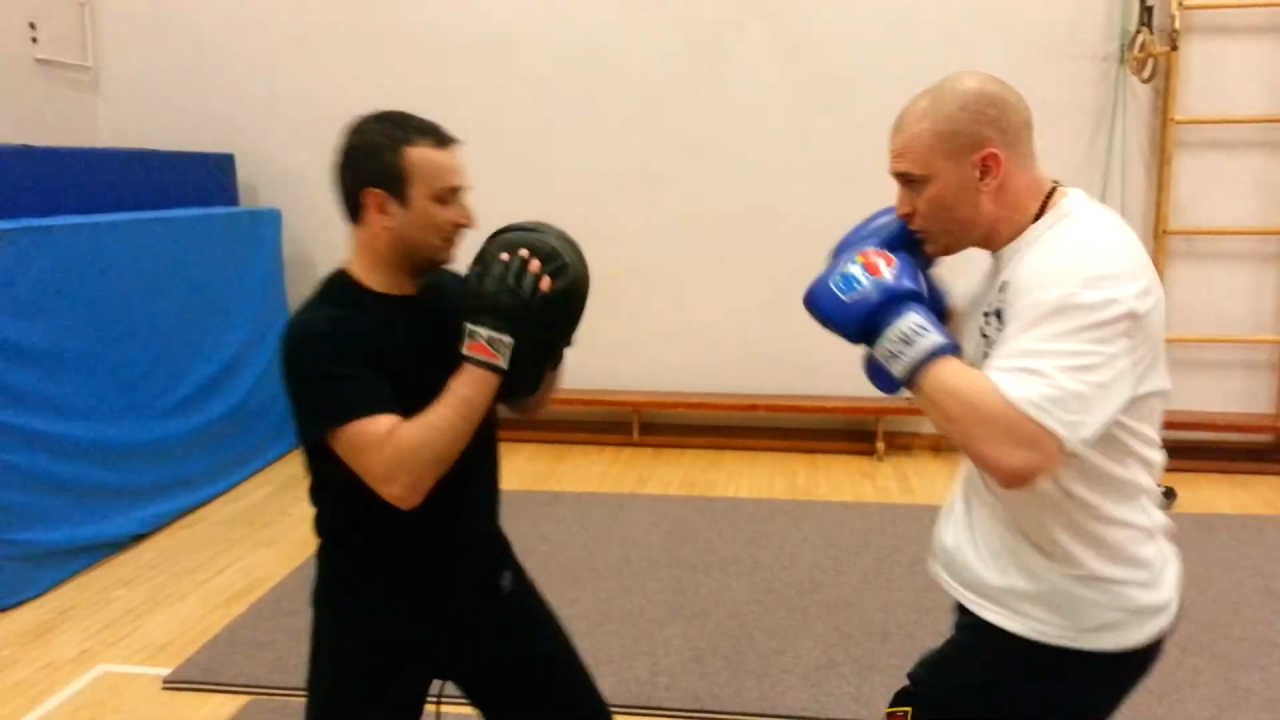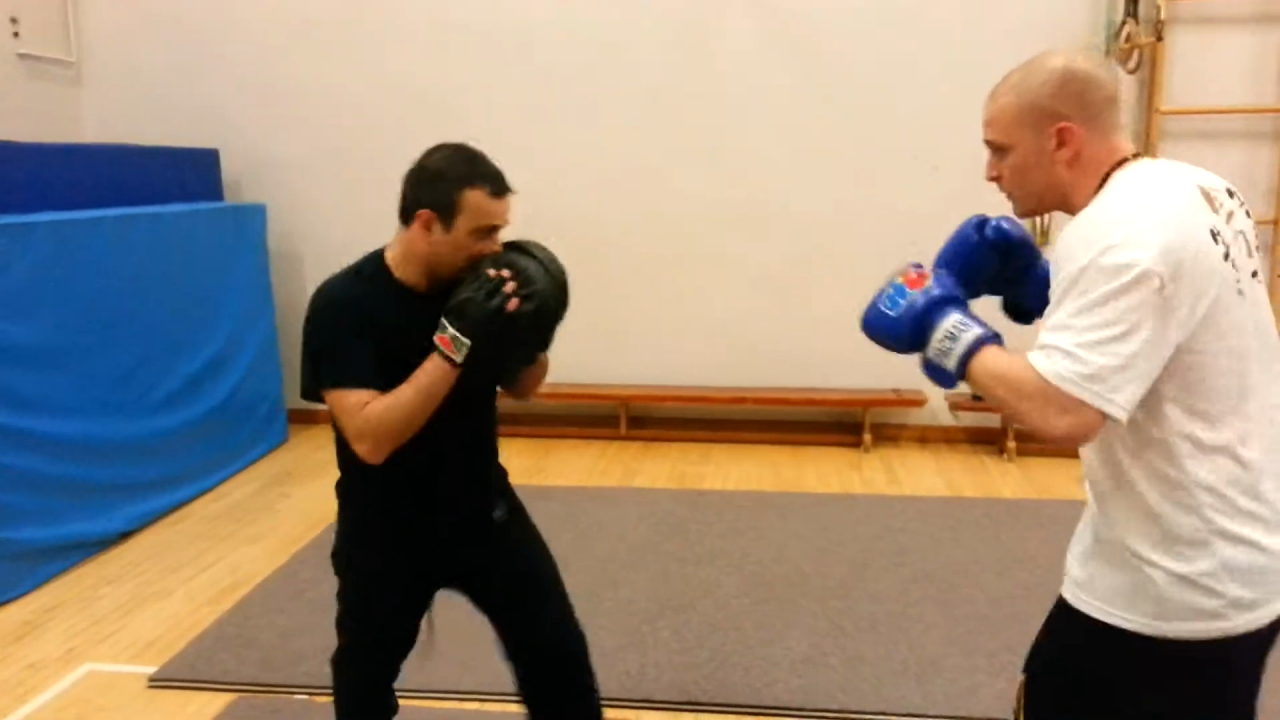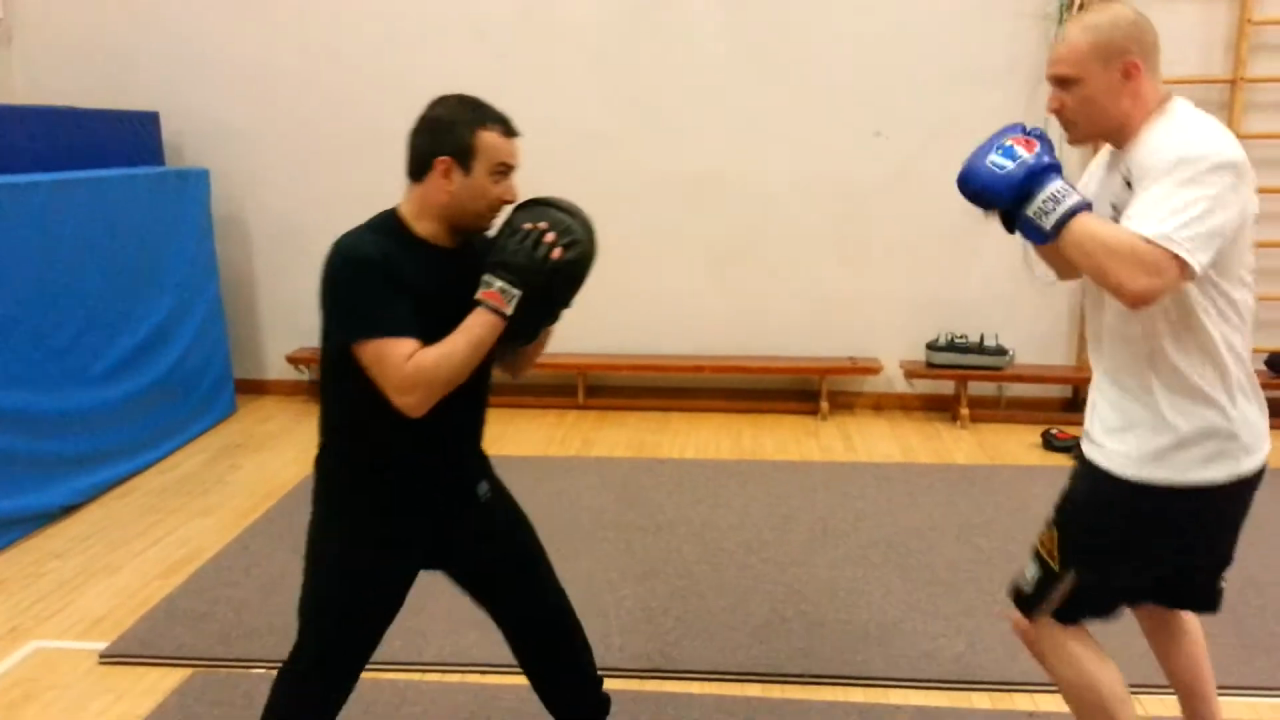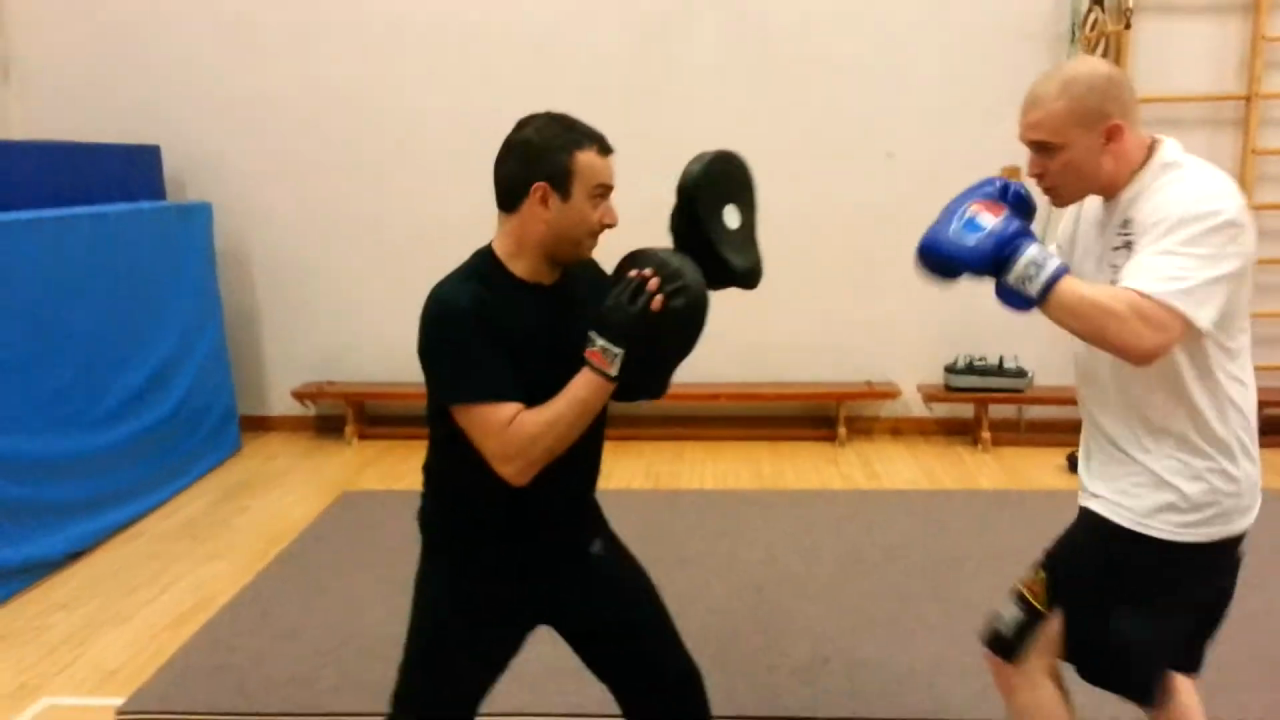
dt=0.7s
person 1, frame 1
left shoulder: (1085, 273)
right shoulder: (1032, 250)
left elbow: (1012, 450)
left wrist: (901, 329)
right wrist: (920, 307)
left hip: (1071, 616)
right hip: (1024, 589)
person 1, frame 2
left shoulder: (1116, 236)
right shoulder: (1198, 191)
left elbow: (1059, 412)
left wrist: (946, 327)
right wrist: (1029, 284)
left hip: (1168, 585)
person 1, frame 3
left shoulder: (1198, 153)
right shoulder: (1122, 155)
left elbow: (1137, 277)
right elbow: (1083, 259)
left wrist: (1043, 192)
right wrist: (1027, 197)
left hip: (1172, 454)
right hip: (1175, 441)
left knee: (1042, 617)
right knee: (1159, 598)
person 1, frame 4
left shoulder: (1197, 202)
right shoulder: (1094, 202)
left elbow: (1141, 333)
right elbow: (1073, 299)
left wrist: (1016, 263)
right wrist: (1005, 243)
left hip: (1174, 500)
right hip: (1157, 491)
left knee: (1019, 658)
person 2, frame 1
left shoulder: (451, 293)
right shoulder: (323, 334)
left elbow: (524, 400)
right elbow: (401, 477)
right wrist: (489, 345)
left hip: (483, 577)
right hip: (376, 607)
person 2, frame 2
left shoulder: (474, 286)
right shoulder: (345, 304)
left elbow: (521, 390)
right elbow: (370, 437)
right wrist: (455, 340)
left hip: (485, 509)
right hip: (386, 528)
left knee: (558, 655)
right knee: (365, 674)
person 2, frame 3
left shoulder: (480, 249)
right shoulder: (365, 259)
left elbow: (514, 359)
right elbow: (413, 389)
right wrist: (499, 295)
left hip: (462, 484)
right hip: (367, 502)
left knee: (548, 623)
right knee: (324, 664)
person 2, frame 4
left shoulder: (583, 279)
right shoulder: (460, 309)
right elbow: (515, 455)
right wrist: (608, 354)
left hip: (574, 540)
right hip: (477, 561)
